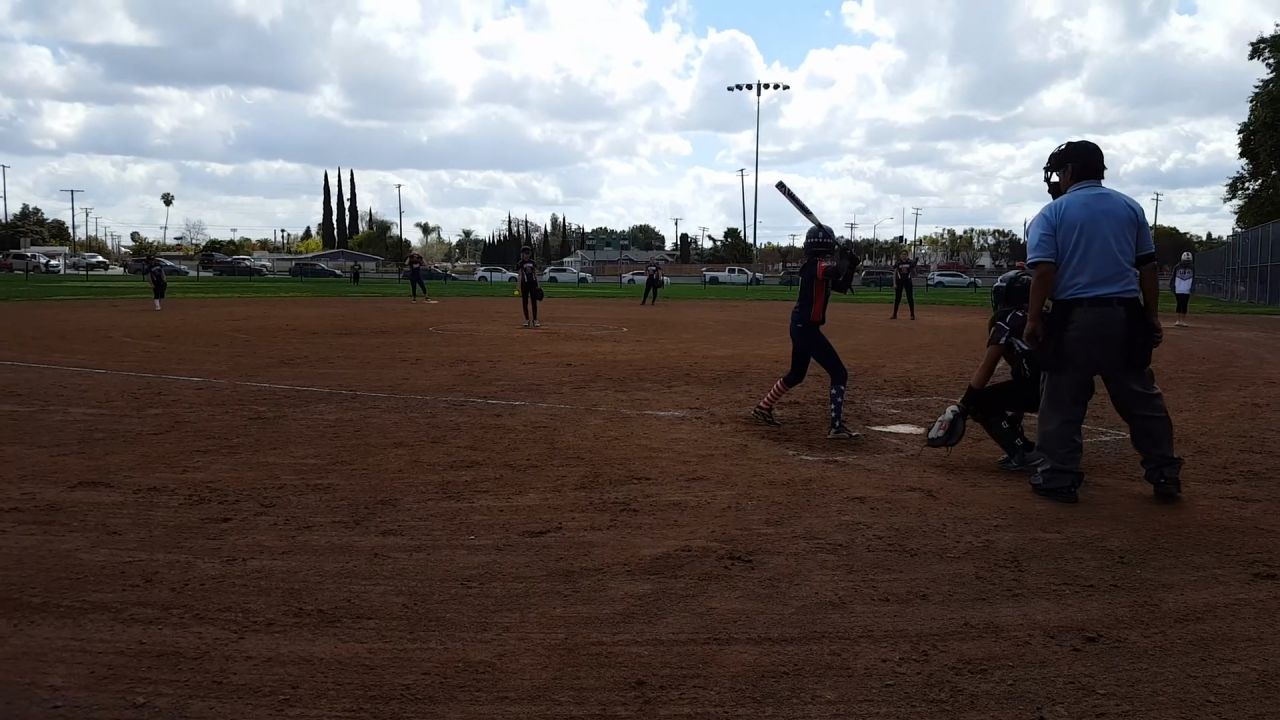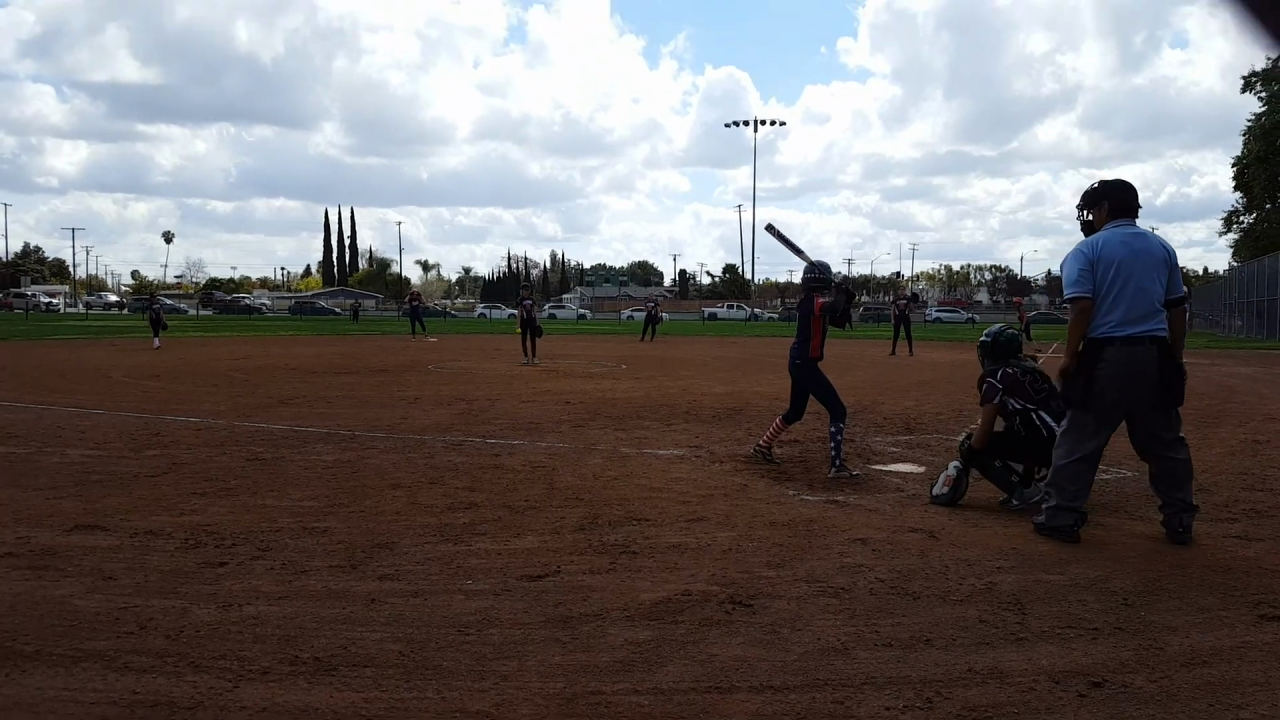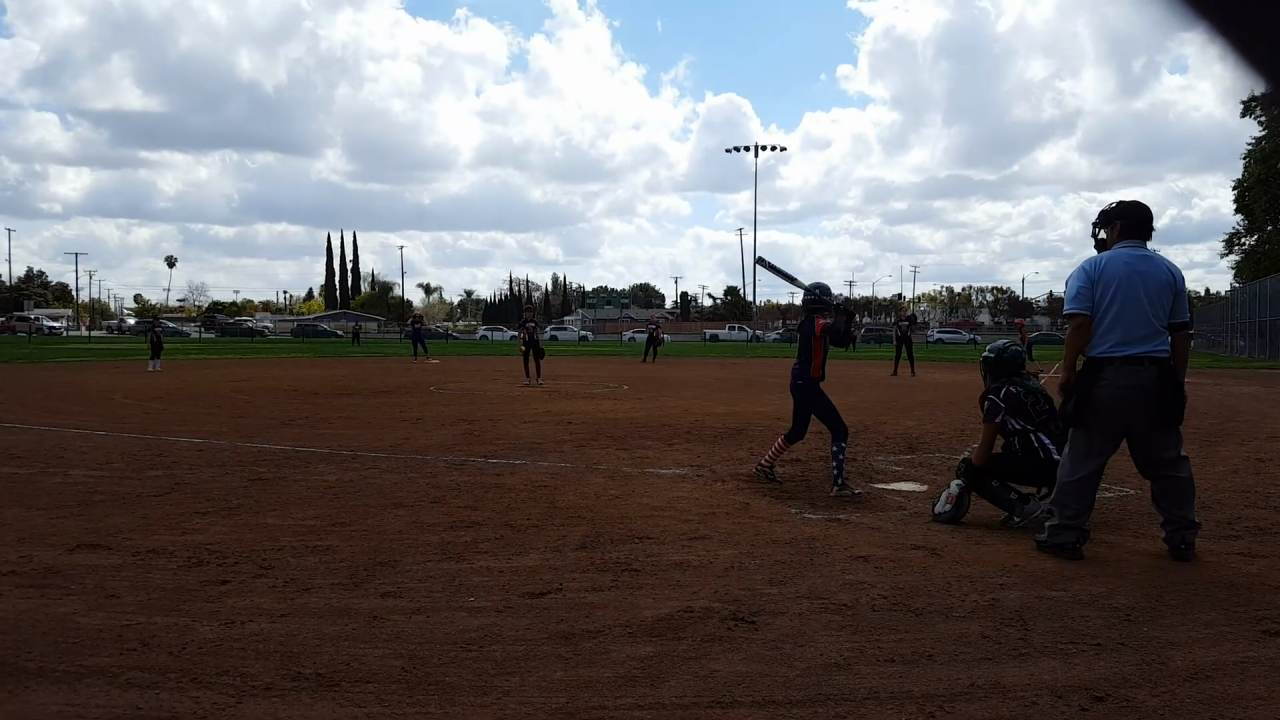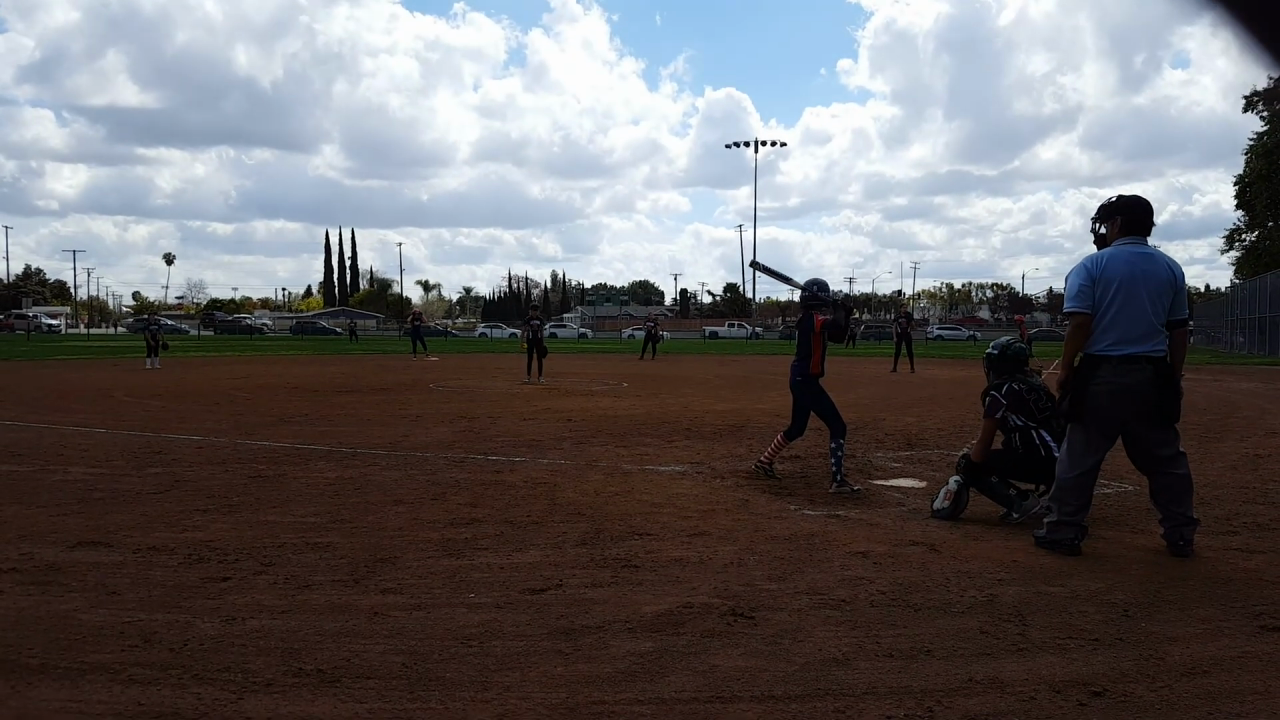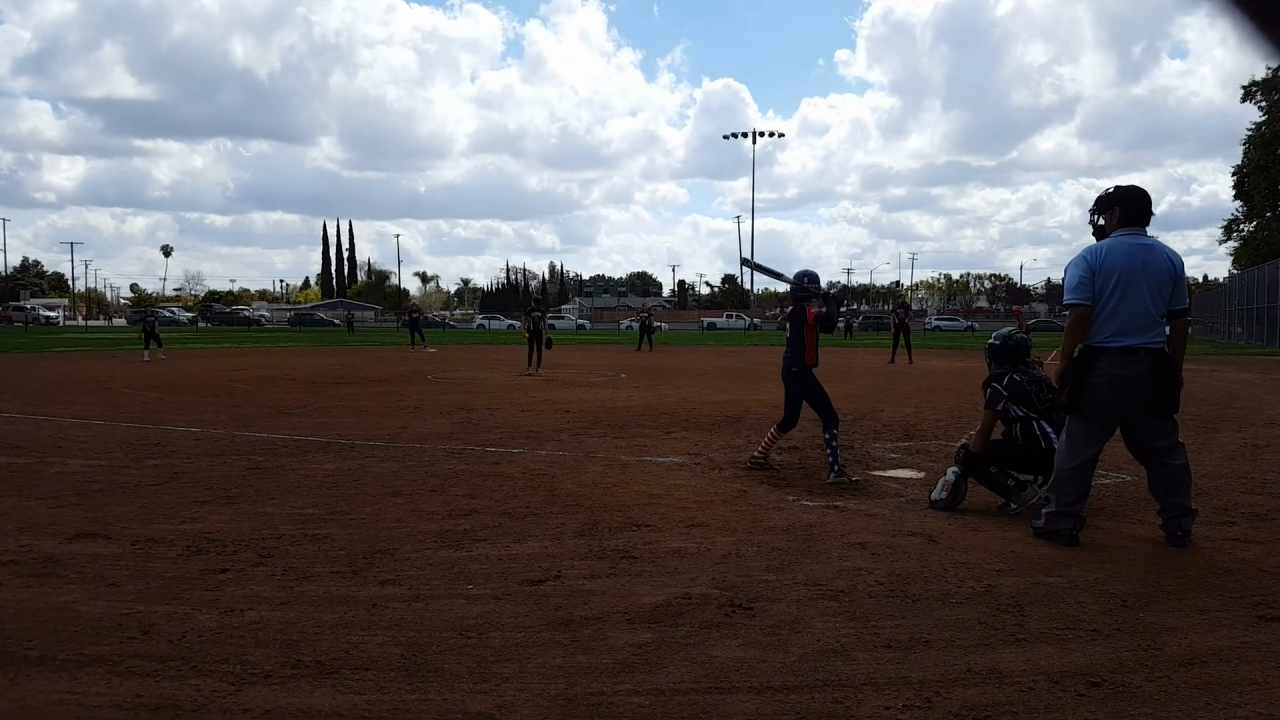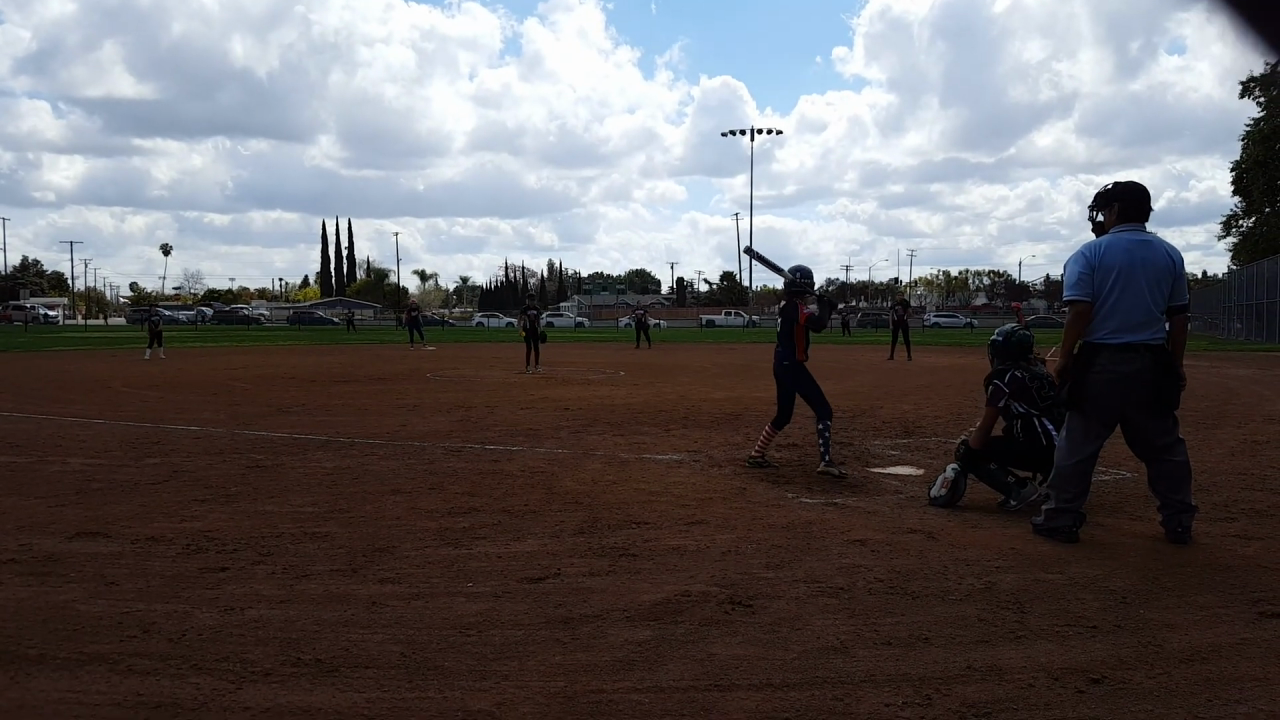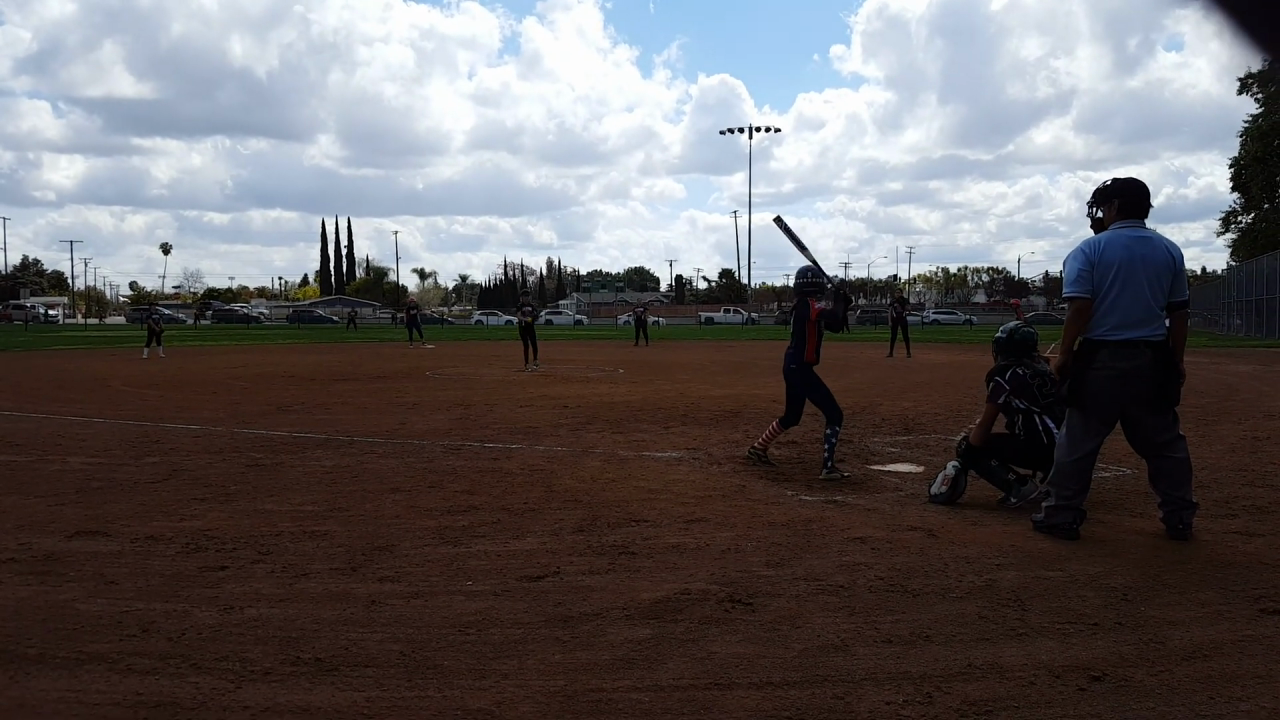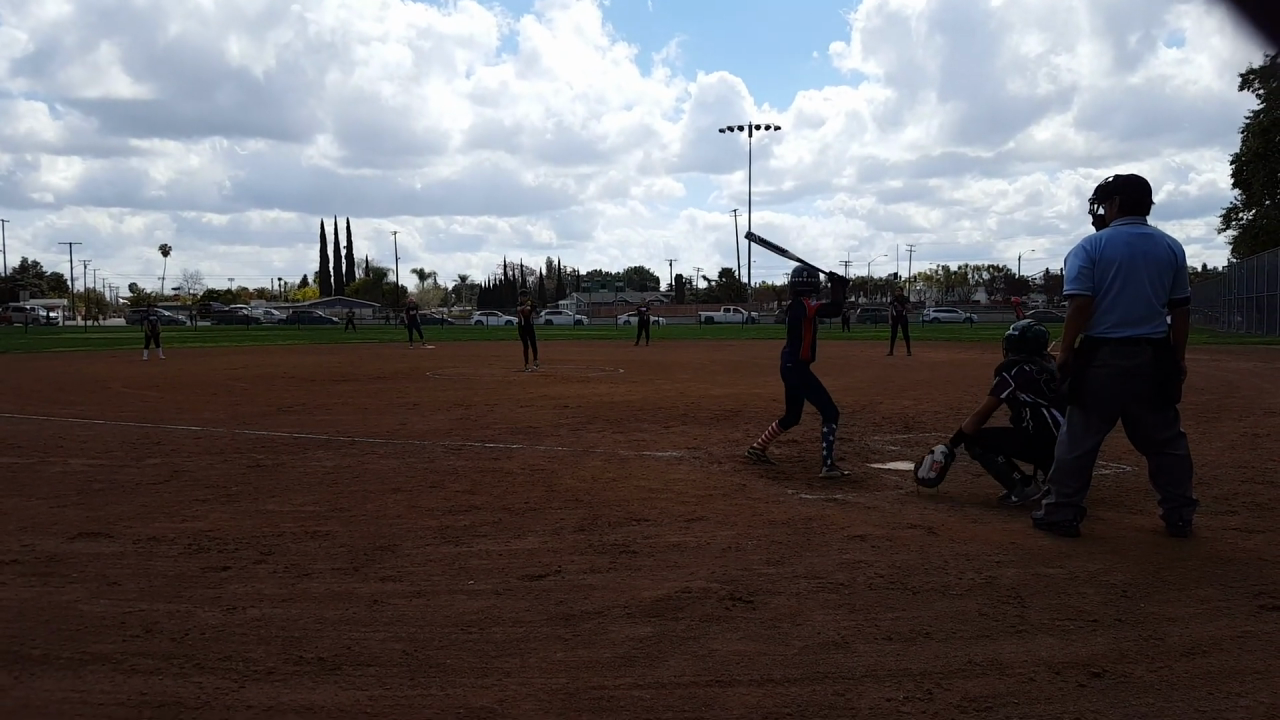
dt=0.4s
person 1, frame 1
left shoulder: (1053, 213)
right shoulder: (1131, 207)
left elbow: (1044, 272)
right elbow: (1147, 267)
left wrist: (1033, 319)
right wrist: (1151, 317)
left hip: (1075, 318)
right hip: (1125, 316)
left knee: (1061, 404)
right knee: (1141, 400)
left ankle: (1058, 479)
right ankle: (1165, 474)
person 1, frame 2
left shoulder: (1088, 249)
right shoulder: (1163, 248)
left elbow: (1082, 307)
right elbow: (1176, 309)
left wrist: (1069, 356)
right wrist: (1177, 358)
left hip: (1106, 357)
right hip: (1155, 357)
left knee: (1080, 440)
right knee: (1165, 442)
left ankle: (1062, 517)
right ankle: (1180, 520)
person 1, frame 3
left shoulder: (1092, 268)
right shoulder: (1170, 271)
left elbow: (1080, 324)
right elbow: (1181, 333)
left wrist: (1067, 370)
right wrist: (1178, 382)
left hip: (1105, 377)
right hip: (1155, 377)
left knee: (1082, 459)
right knee: (1167, 461)
left ankle: (1065, 535)
right ankle: (1182, 538)
person 1, frame 4
left shoulder: (1093, 265)
right shoulder: (1171, 268)
left elbow: (1080, 323)
right elbow: (1178, 331)
left wrist: (1065, 369)
right wrist: (1173, 378)
left hip: (1101, 375)
right hip: (1152, 376)
left knee: (1079, 456)
right knee: (1165, 458)
left ankle: (1064, 531)
right ankle: (1181, 534)
person 1, frame 5
left shoulder: (1092, 256)
right shoulder: (1171, 259)
left elbow: (1080, 315)
right elbow: (1179, 321)
left wrist: (1065, 361)
right wrist: (1175, 368)
left hip: (1101, 367)
right hip: (1151, 368)
left knee: (1078, 446)
right knee: (1164, 449)
left ankle: (1062, 522)
right ankle: (1179, 525)
person 1, frame 6
left shoulder: (1091, 252)
right shoulder: (1170, 255)
left elbow: (1079, 311)
right elbow: (1178, 316)
left wrist: (1065, 358)
right wrist: (1176, 364)
left hip: (1101, 363)
right hip: (1152, 364)
left knee: (1078, 443)
right knee: (1164, 445)
left ankle: (1062, 519)
right ankle: (1179, 522)
person 1, frame 7
left shoulder: (1090, 249)
right shoulder: (1170, 250)
left elbow: (1079, 308)
right elbow: (1179, 312)
left wrist: (1064, 354)
right wrist: (1176, 360)
left hip: (1101, 360)
right hip: (1152, 361)
left knee: (1078, 439)
right knee: (1164, 441)
left ankle: (1062, 515)
right ankle: (1179, 518)
person 1, frame 8
left shoulder: (1091, 246)
right shoulder: (1171, 247)
left elbow: (1080, 305)
right elbow: (1180, 310)
left wrist: (1066, 351)
right wrist: (1178, 357)
left hip: (1102, 357)
right hip: (1154, 357)
left knee: (1080, 437)
right knee: (1165, 439)
left ankle: (1062, 512)
right ankle: (1179, 515)
person 2, frame 1
left shoulder: (815, 266)
right shoulder: (816, 265)
left elbow: (842, 287)
right elbow: (836, 273)
left wrist: (850, 267)
right wrist: (844, 259)
left hip: (801, 326)
right hip: (807, 328)
left knee: (796, 375)
right knee: (838, 373)
left ankle: (763, 408)
right ankle: (836, 426)
person 2, frame 2
left shoulder: (812, 302)
right shoulder: (814, 300)
left elbow: (841, 322)
right elbow: (834, 309)
left wrist: (846, 301)
right wrist: (840, 295)
left hip: (800, 363)
right hip: (805, 364)
left knee: (795, 412)
right knee: (837, 410)
left ankle: (763, 447)
right ankle: (837, 466)
person 2, frame 3
left shoulder: (813, 323)
right shoulder: (814, 322)
left elbow: (842, 341)
right elbow: (835, 330)
left wrist: (847, 322)
right wrist: (840, 315)
left hip: (802, 383)
right hip: (807, 384)
left knee: (797, 432)
right knee: (839, 430)
left ankle: (765, 465)
right ankle: (838, 484)
person 2, frame 4
left shoulder: (811, 319)
right shoulder: (812, 318)
left elbow: (839, 337)
right elbow: (836, 325)
left wrist: (845, 316)
right wrist: (839, 310)
left hip: (801, 379)
right hip: (806, 380)
left knee: (796, 428)
right knee: (837, 427)
left ankle: (764, 462)
right ankle: (838, 481)
person 2, frame 5
left shoulder: (797, 311)
right shoulder: (804, 310)
left elbow: (827, 328)
right elbow: (829, 321)
left wrist: (833, 306)
right wrist: (830, 304)
left hip: (790, 370)
right hip: (800, 371)
left knee: (789, 420)
right knee: (829, 418)
left ankle: (759, 457)
right ankle: (836, 471)
person 2, frame 6
left shoulder: (787, 306)
right shoulder: (796, 307)
left elbow: (816, 327)
right elbow: (819, 324)
left wrist: (827, 308)
right wrist: (824, 305)
left hip: (782, 365)
right hip: (792, 366)
left knee: (782, 416)
right knee: (824, 410)
left ankle: (756, 455)
right ankle: (826, 462)
person 2, frame 7
left shoulder: (806, 307)
right shoulder: (808, 305)
left elbow: (835, 326)
right elbow: (834, 318)
left wrist: (843, 306)
right wrist: (838, 301)
left hip: (794, 367)
right hip: (801, 369)
left knee: (791, 417)
right knee: (834, 415)
left ankle: (758, 448)
right ankle: (828, 467)
person 2, frame 8
left shoulder: (799, 305)
right shoulder: (803, 305)
left elbow: (833, 309)
right elbow: (835, 309)
left wrist: (840, 288)
right wrist: (835, 285)
left hip: (791, 366)
right hip: (797, 368)
left knee: (791, 417)
right knee: (830, 412)
left ankle: (758, 448)
right ankle: (828, 465)
person 3, frame 1
left shoulder: (1006, 320)
left elbow: (985, 370)
left wrist: (962, 407)
right wrist: (1017, 410)
left knee: (977, 401)
left ankle: (1023, 451)
person 3, frame 2
left shoulder: (996, 376)
right shoulder: (1030, 367)
left elbow: (985, 430)
left wrist: (963, 465)
left hip: (1043, 444)
left knee: (971, 446)
left ankle: (1023, 489)
person 3, frame 3
left shoulder: (998, 394)
right shoulder: (1031, 385)
left elbow: (985, 447)
left wrist: (963, 482)
left hip: (1040, 465)
left knee: (968, 468)
left ankle: (1022, 505)
person 3, frame 4
left shoulder: (1000, 390)
right shoulder: (1034, 382)
left elbow: (984, 444)
left wrist: (962, 478)
left hip: (1041, 462)
left knee: (969, 463)
left ankle: (1021, 502)
person 3, frame 5
left shoulder: (1001, 380)
right shoulder: (1035, 373)
left elbow: (984, 434)
left wrist: (961, 468)
left hip: (1040, 453)
left knee: (968, 454)
left ankle: (1020, 492)
person 3, frame 6
left shoulder: (1002, 377)
right shoulder: (1038, 371)
left elbow: (984, 430)
left wrist: (961, 465)
left hip: (1039, 450)
left knee: (967, 450)
left ankle: (1019, 489)
person 3, frame 7
left shoulder: (1004, 374)
right shoulder: (1042, 369)
left elbow: (985, 425)
left wrist: (962, 462)
left hip: (1038, 448)
left knee: (968, 446)
left ankle: (1020, 487)
person 3, frame 8
left shoulder: (1013, 370)
right shoulder: (1049, 367)
left elbow: (981, 415)
left wrist: (950, 446)
left hip: (1044, 439)
left knee: (974, 440)
left ankle: (1023, 487)
